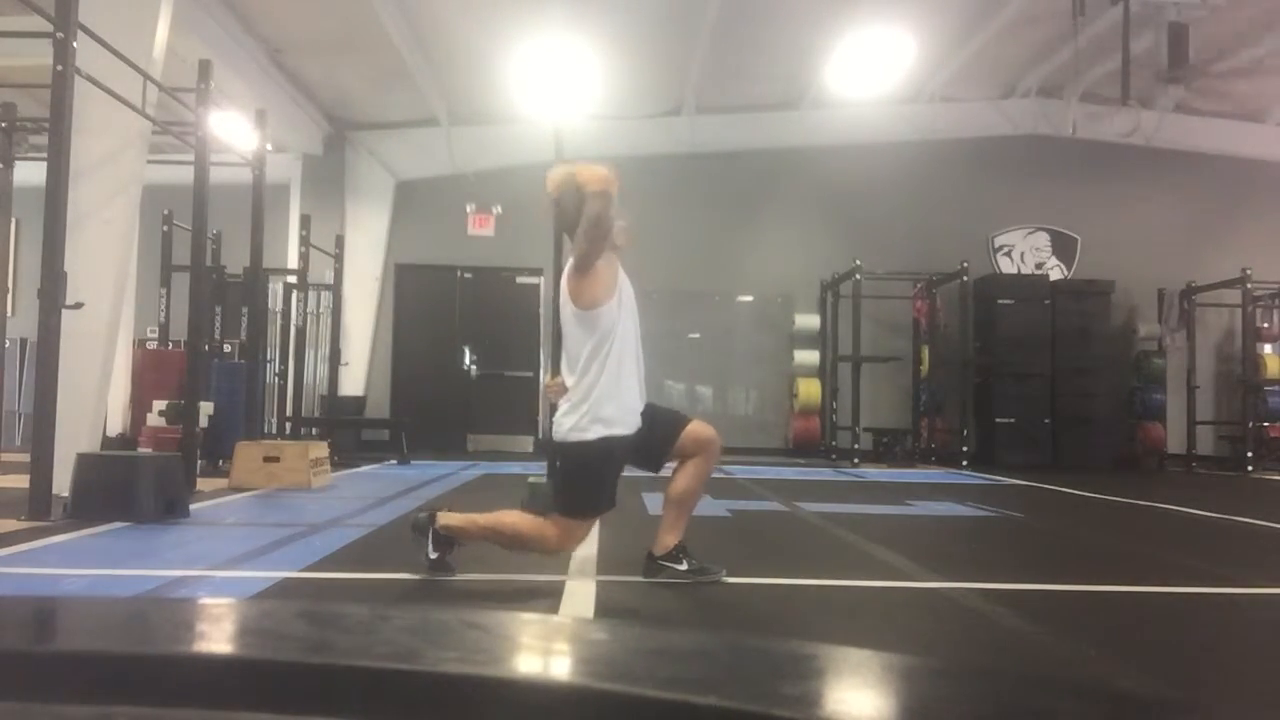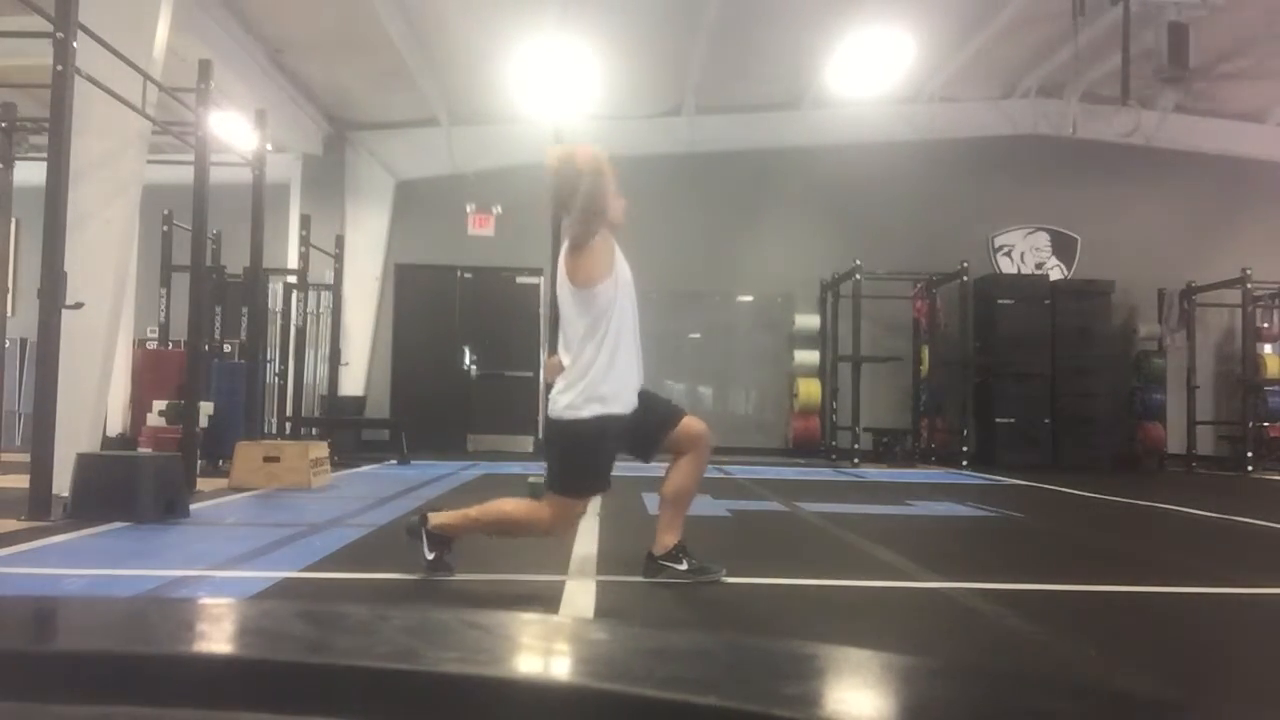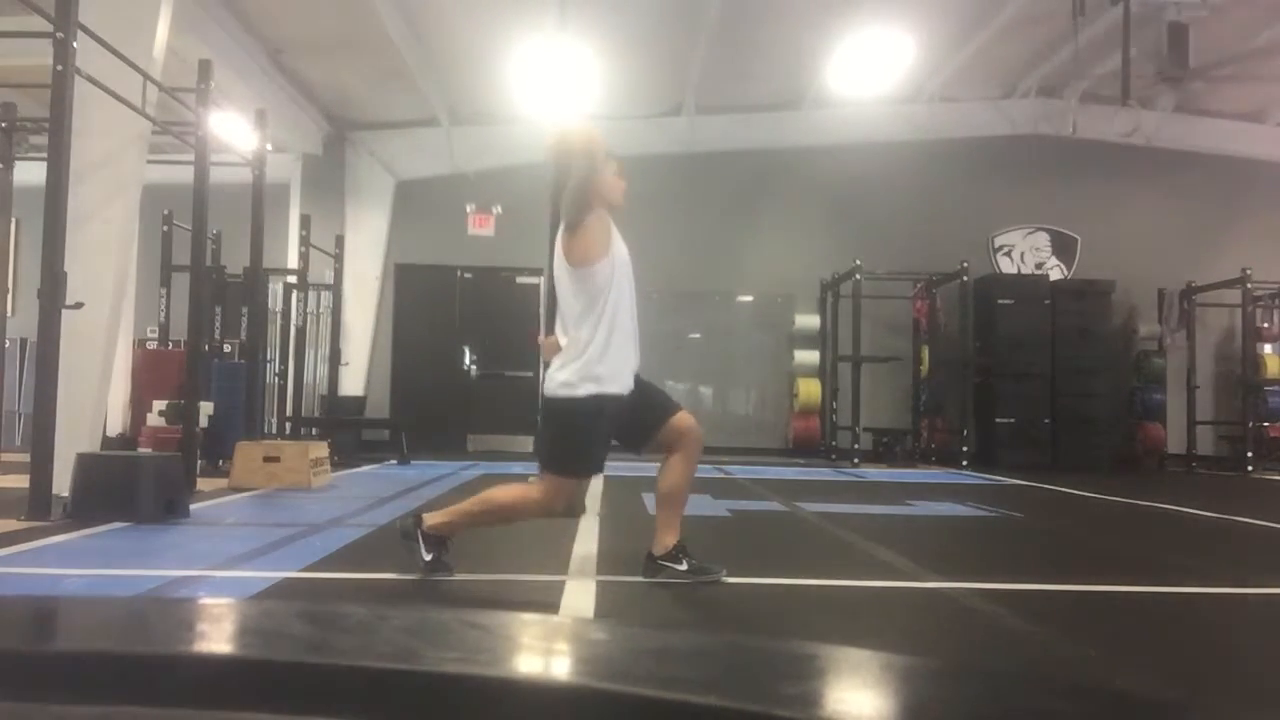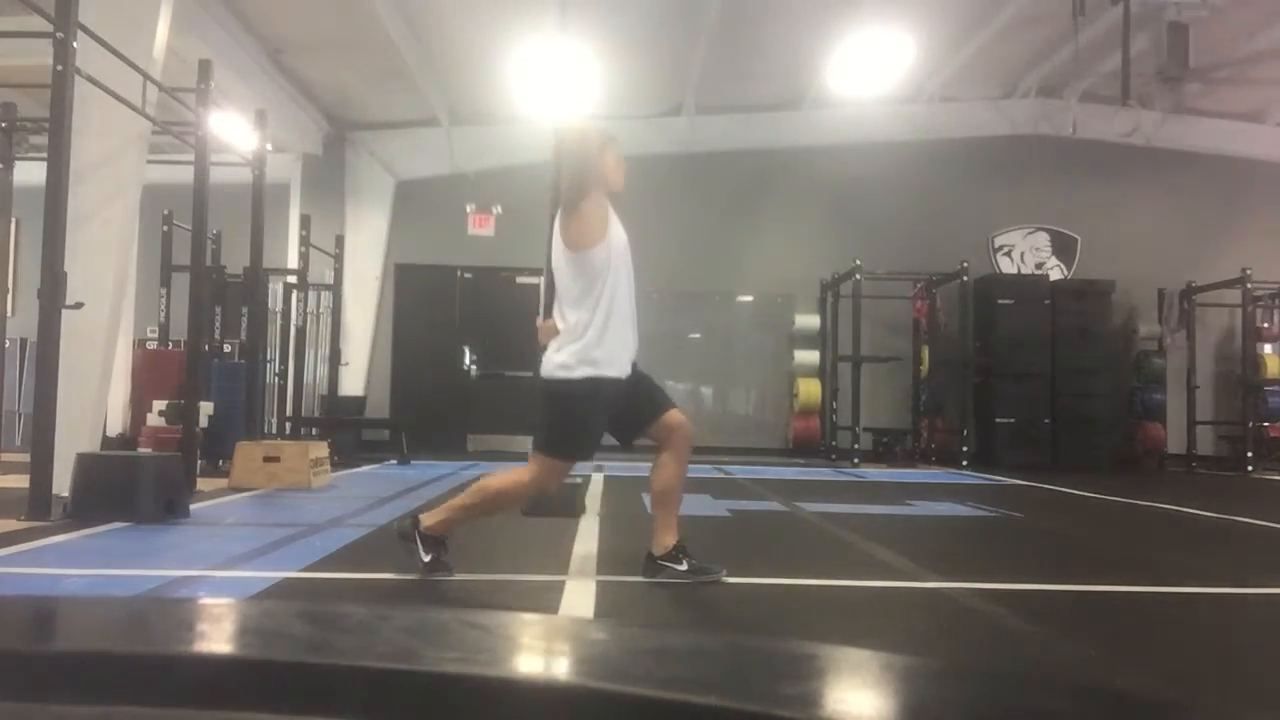
dt=0.1s
person 1, frame 1
left shoulder: (597, 270)
right shoulder: (590, 264)
right elbow: (600, 190)
right wrist: (568, 181)
left hip: (619, 414)
right hip: (593, 428)
left knee: (704, 442)
right knee: (560, 539)
left ankle: (665, 554)
right ankle: (441, 525)
person 1, frame 2
left shoulder: (596, 250)
right shoulder: (587, 244)
right elbow: (593, 169)
right wrist: (575, 164)
left hip: (615, 398)
right hip: (589, 410)
left knee: (695, 438)
right knee: (554, 518)
left ankle: (665, 553)
right ankle: (435, 525)
person 1, frame 3
left shoulder: (592, 229)
right shoulder: (585, 222)
right elbow: (584, 157)
right wrist: (580, 151)
left hip: (614, 380)
right hip: (583, 391)
left knee: (685, 434)
right knee: (551, 497)
left ankle: (665, 554)
right ankle: (429, 526)
person 1, frame 4
left shoulder: (593, 213)
right shoulder: (584, 207)
right elbow: (581, 144)
left hip: (610, 368)
right hip: (581, 374)
left knee: (677, 431)
right knee: (540, 478)
left ankle: (664, 553)
right ankle: (427, 527)
